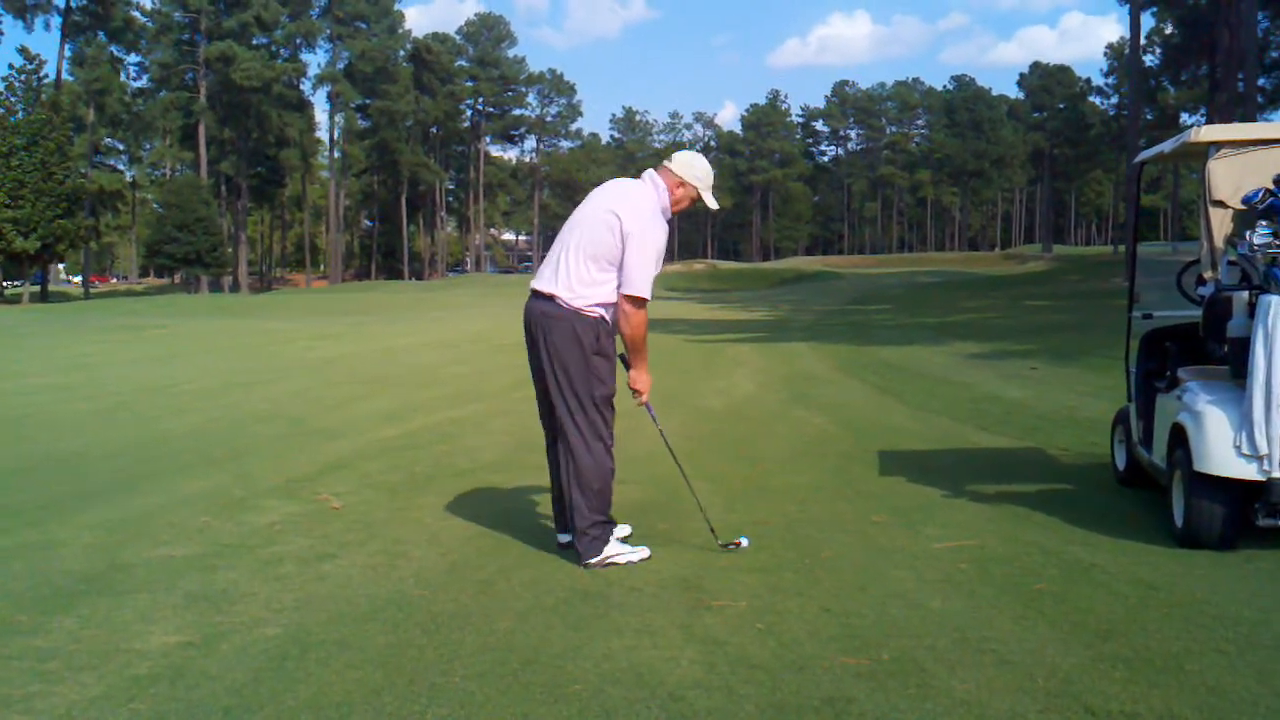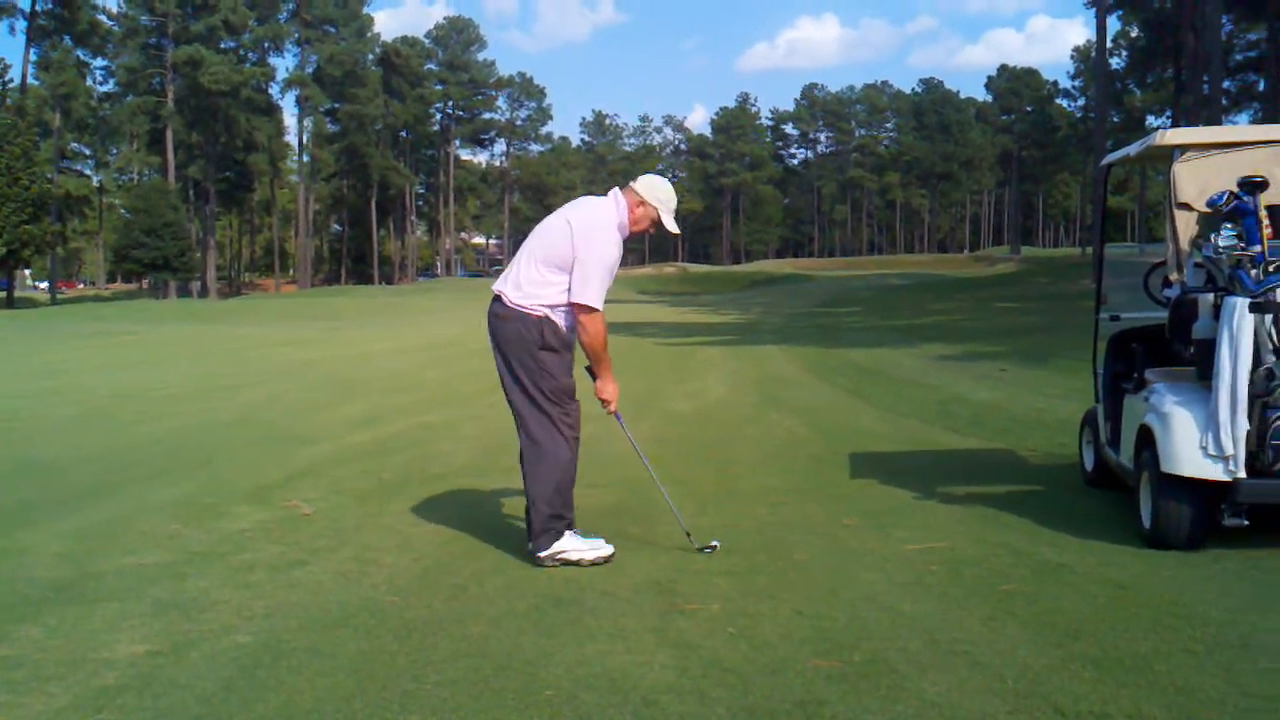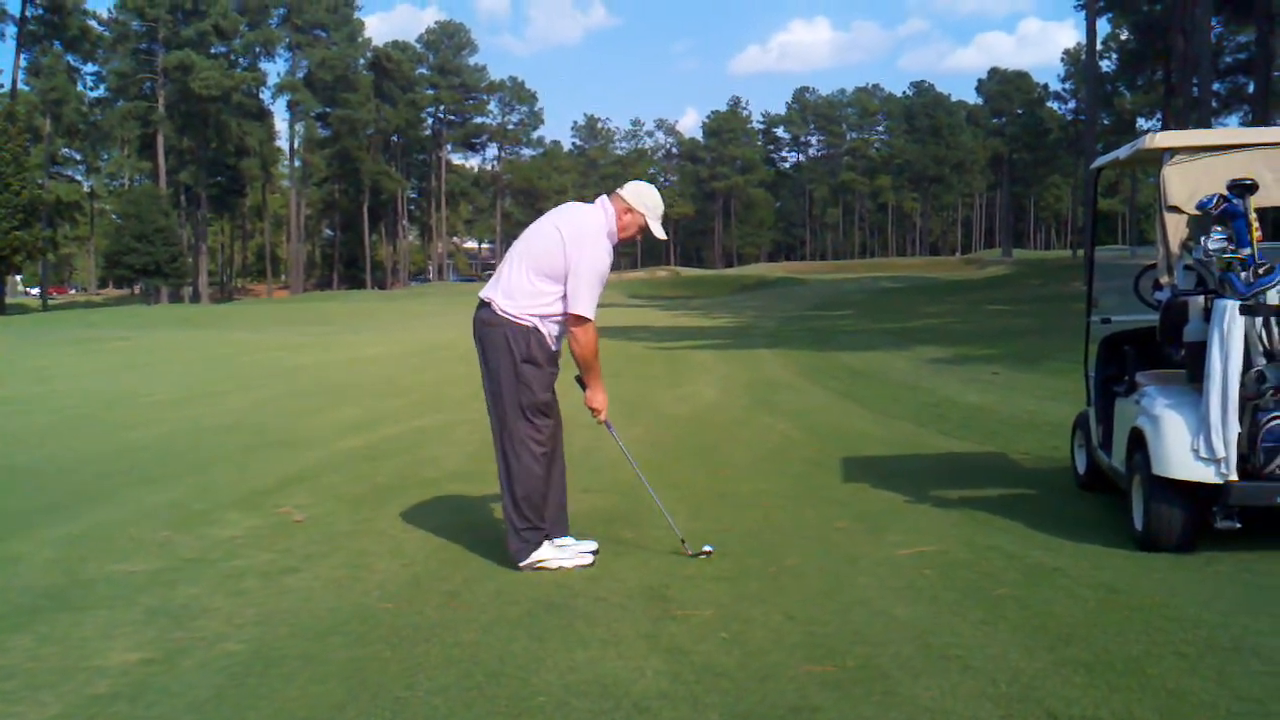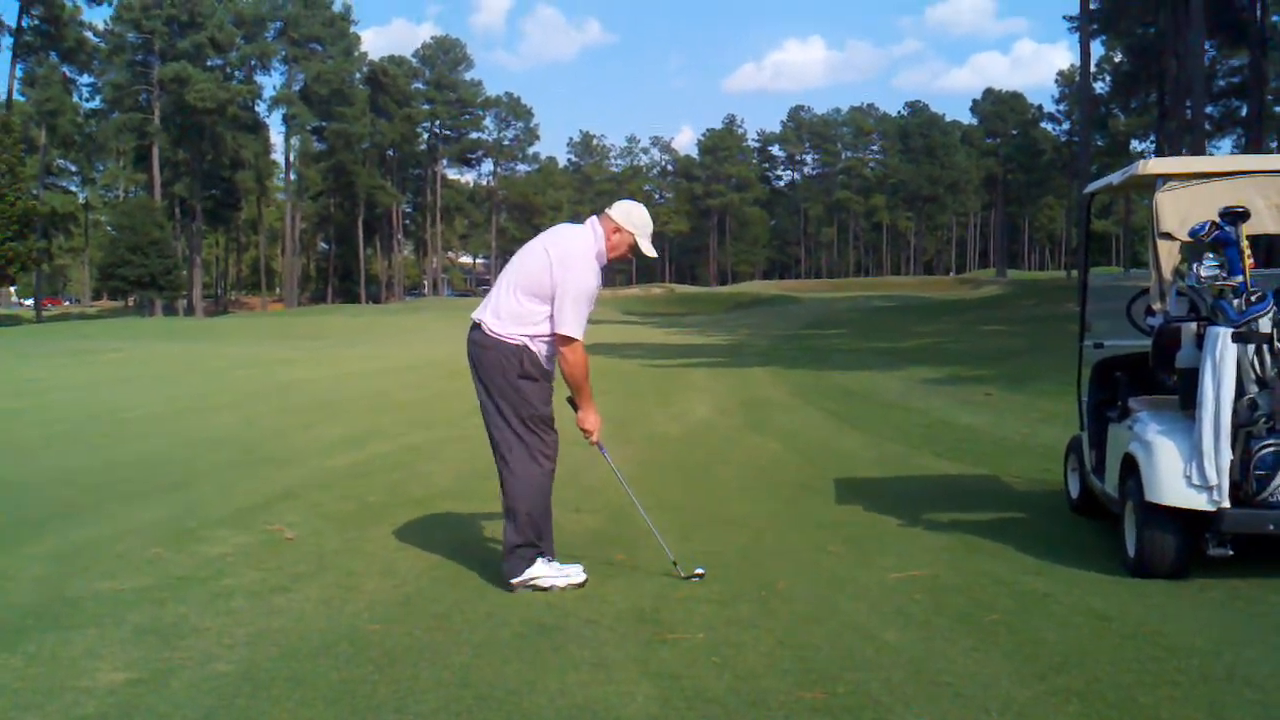
dt=0.4s
person 1, frame 1
left shoulder: (618, 189)
right shoulder: (649, 220)
right elbow: (631, 304)
right wrist: (639, 367)
left hip: (544, 309)
right hip: (576, 323)
left knee: (566, 426)
right knee: (590, 432)
left ankle: (572, 523)
right ankle: (596, 543)
person 1, frame 2
left shoulder: (593, 208)
right shoulder: (604, 232)
right elbow: (587, 313)
right wrist: (605, 376)
left hip: (521, 317)
right hip: (529, 324)
left knee: (547, 426)
right knee: (556, 425)
left ankle: (549, 529)
right ankle: (553, 535)
person 1, frame 3
left shoulder: (578, 214)
right shoulder: (594, 242)
right elbow: (580, 324)
right wrist: (595, 386)
left hip: (504, 322)
right hip: (515, 332)
left knee: (544, 433)
right knee: (529, 438)
left ankle: (550, 532)
right ankle: (532, 546)
person 1, frame 4
left shoulder: (570, 235)
right shoulder: (582, 262)
right elbow: (569, 344)
right wrist: (587, 407)
left hip: (503, 345)
right hip: (508, 352)
left knee: (529, 454)
right knee: (532, 454)
left ankle: (532, 555)
right ankle: (526, 562)
